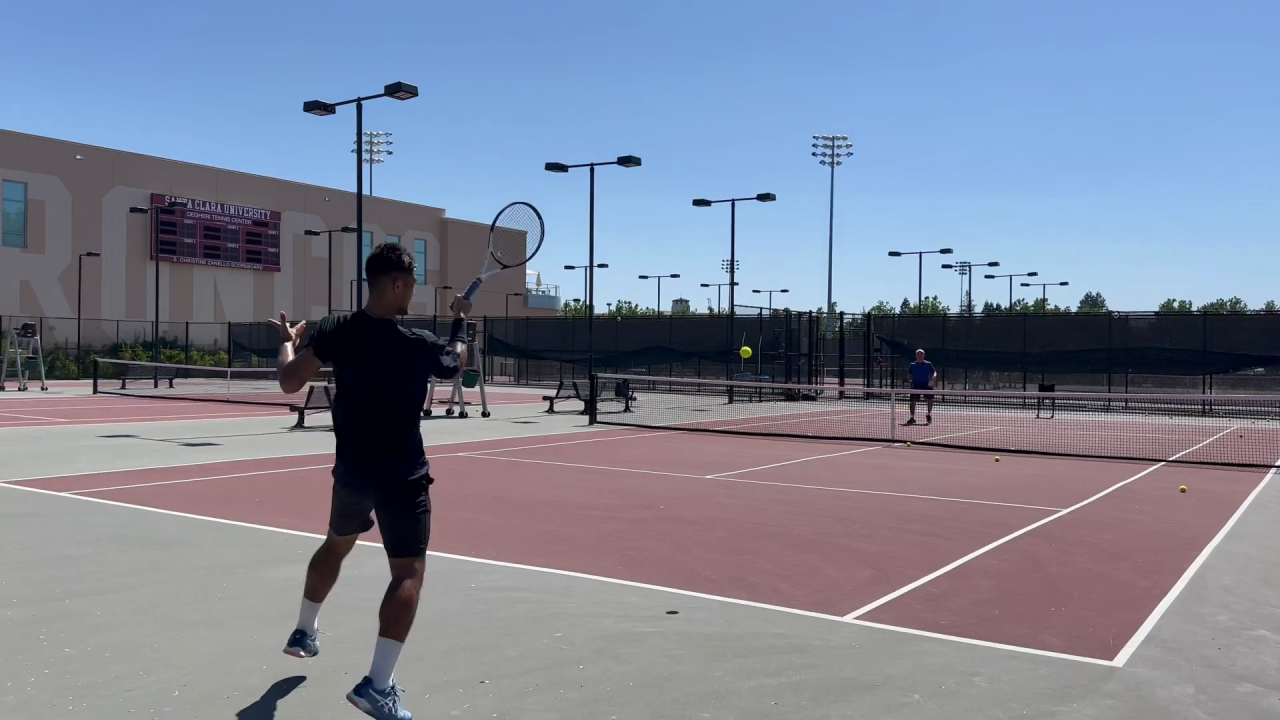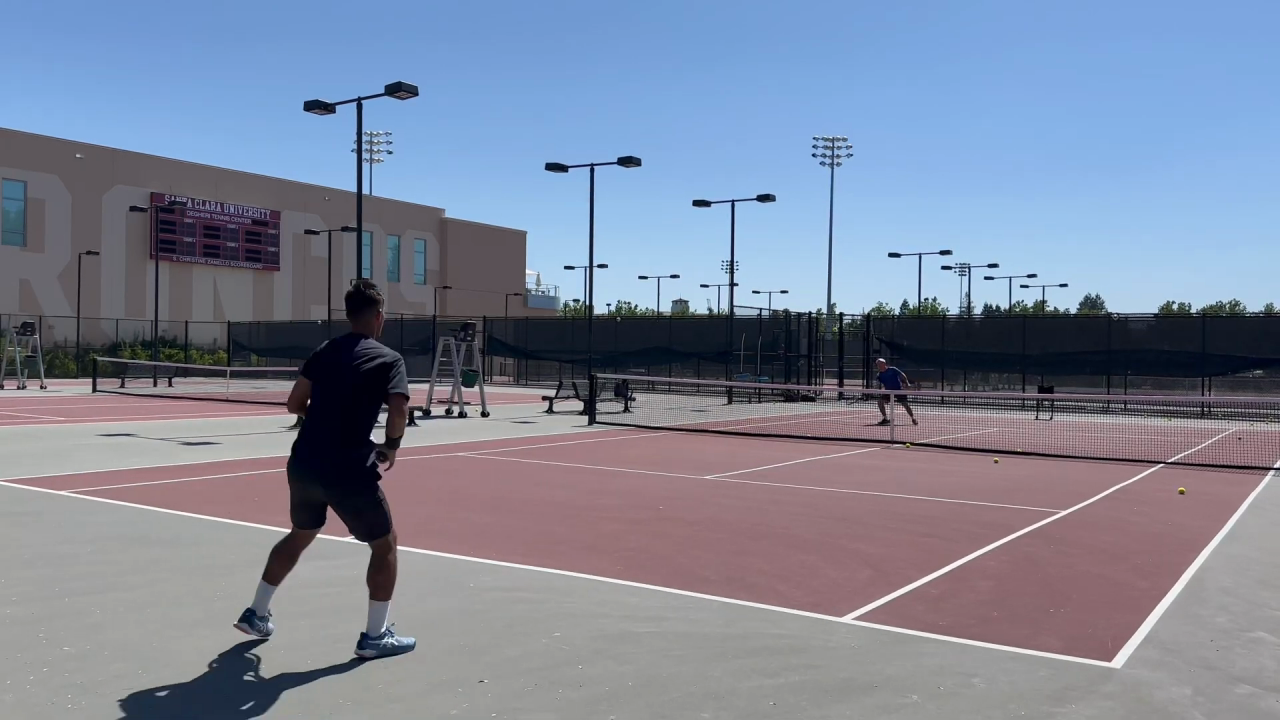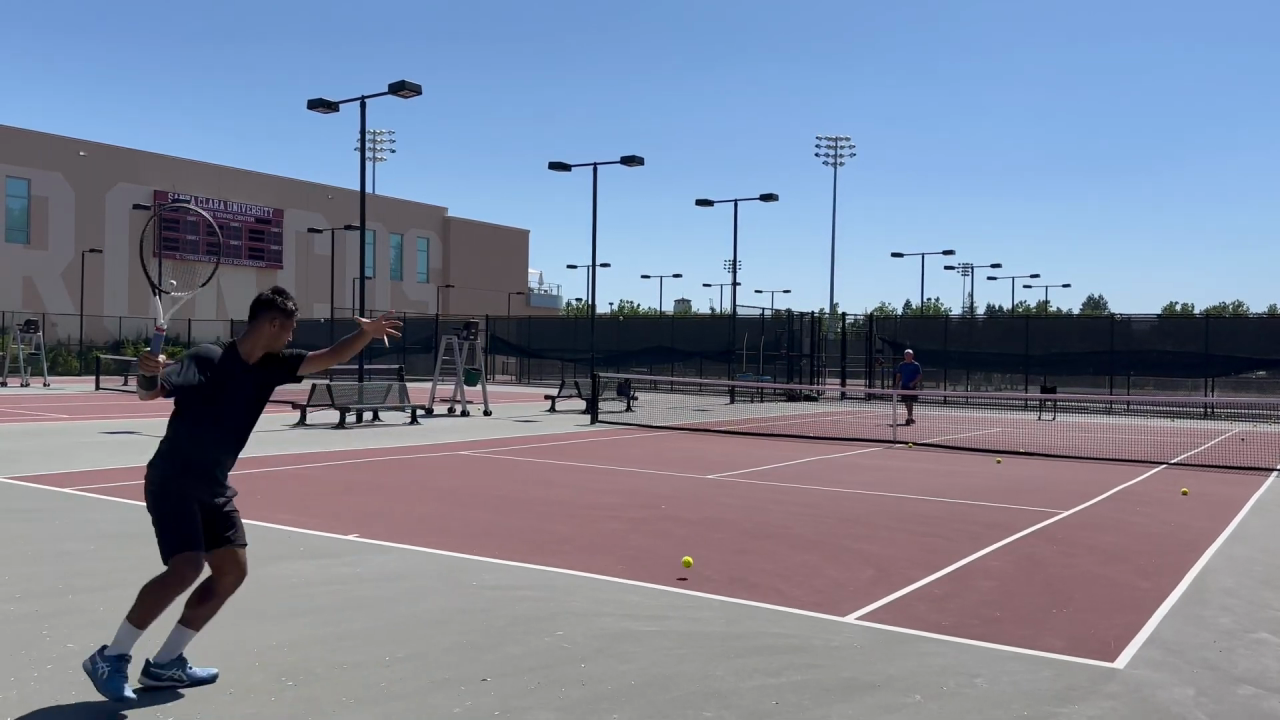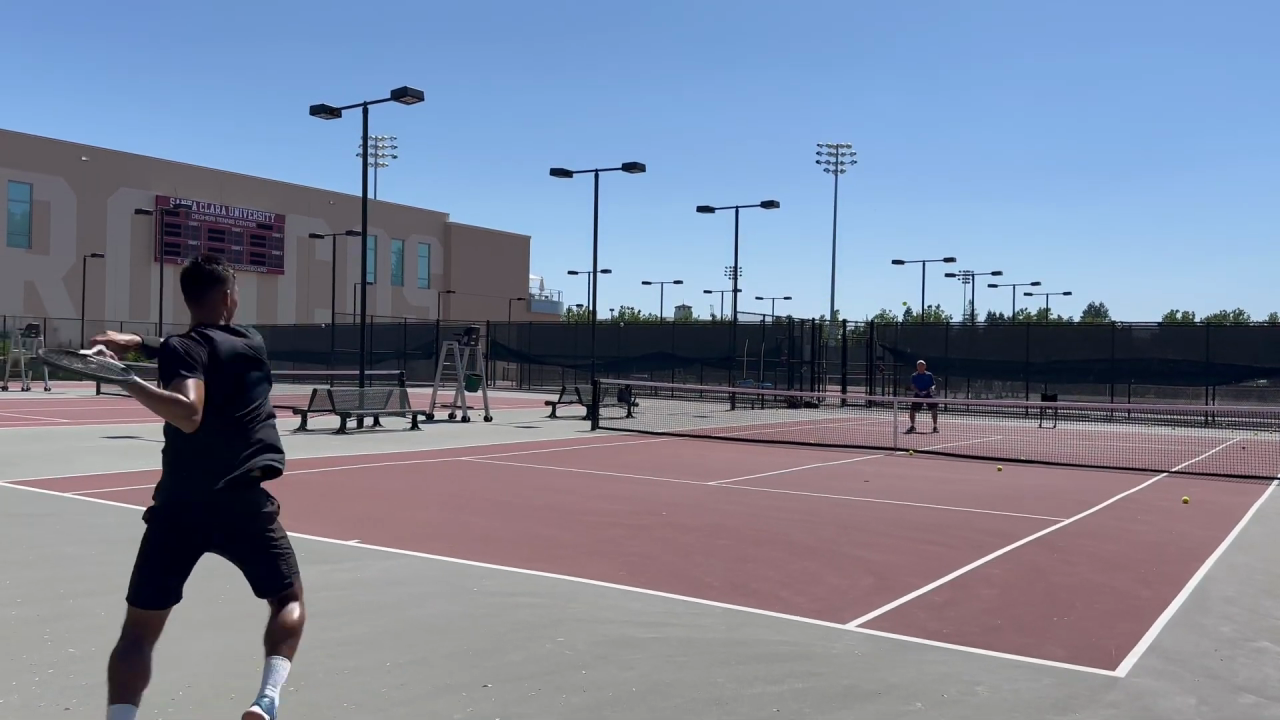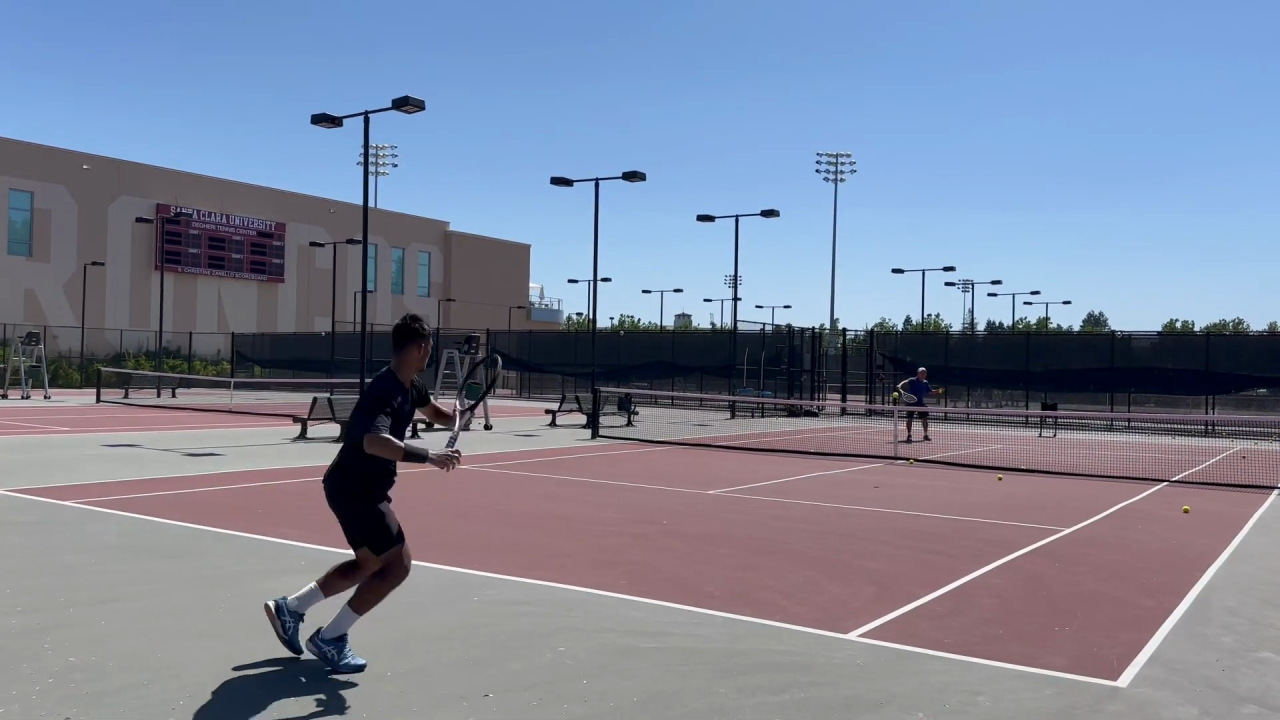
dt=1s
person 1, frame 1
left shoulder: (336, 331)
right shoulder: (419, 345)
left elbow: (290, 382)
right elbow: (456, 361)
left wrist: (288, 343)
right wrist: (460, 319)
left hip: (349, 474)
right hip: (402, 476)
left knee: (336, 546)
right knee: (408, 574)
left ankle: (304, 633)
person 1, frame 2
left shoulder: (323, 353)
right shoulder: (389, 359)
left elbow: (295, 404)
right elbow: (398, 410)
right wrist: (391, 446)
left hip: (303, 465)
right hip: (350, 470)
left knee: (299, 536)
right knee: (385, 545)
left ankle: (257, 614)
right ankle: (375, 634)
person 1, frame 3
left shoulder: (271, 363)
right shoulder: (206, 358)
left elbow: (331, 357)
right elbow: (150, 392)
left wrist: (366, 333)
right wrist: (149, 372)
left hip: (212, 484)
right hip: (171, 481)
left knee: (232, 571)
right knee: (185, 568)
left ankle: (165, 662)
right ankle: (111, 656)
person 1, frame 4
left shoulder: (181, 347)
right shoulder: (253, 344)
left elbow: (188, 415)
left wrist: (127, 381)
right wrist: (136, 342)
left hip: (179, 507)
right hip: (247, 505)
left knee: (139, 629)
right knee: (289, 602)
person 1, frame 5
left shoulder: (410, 384)
right shoulder: (390, 393)
left elbow: (433, 411)
right elbow: (375, 443)
left wrist: (454, 417)
right wrist: (428, 456)
left hip: (346, 485)
right hip: (358, 490)
left knee: (367, 564)
right knee: (397, 565)
left ankle: (290, 608)
right ankle: (330, 637)
